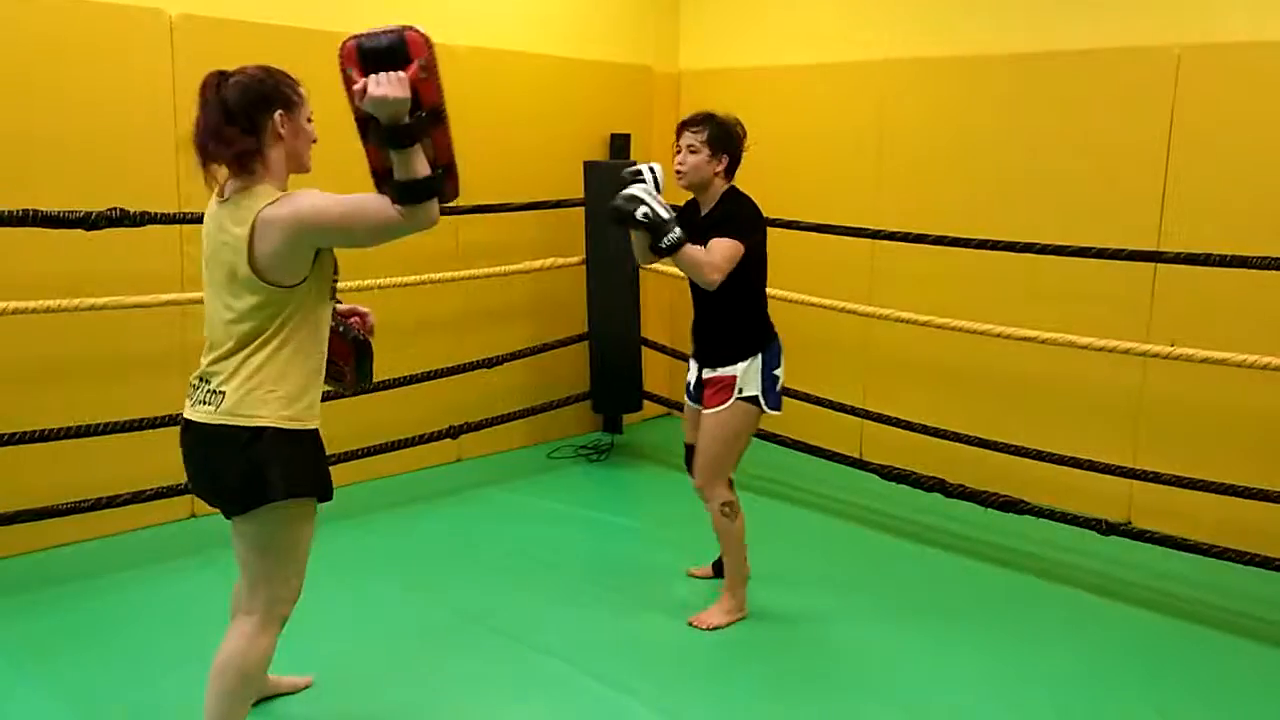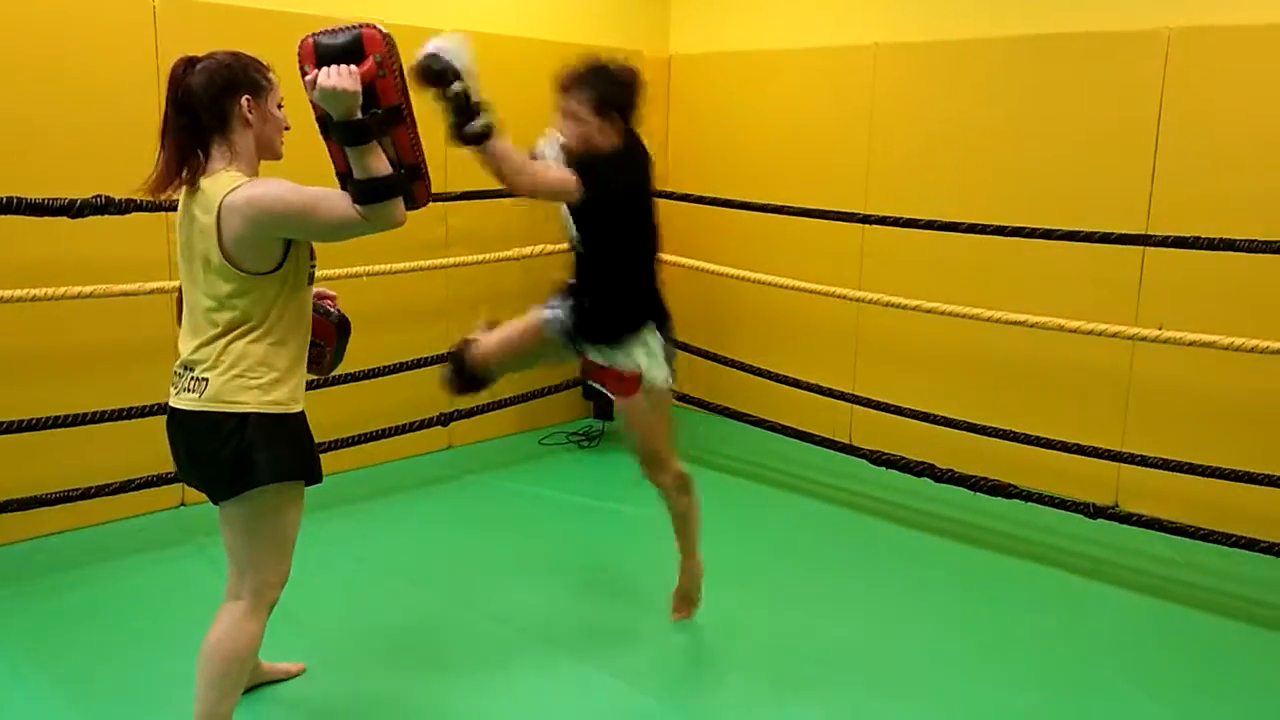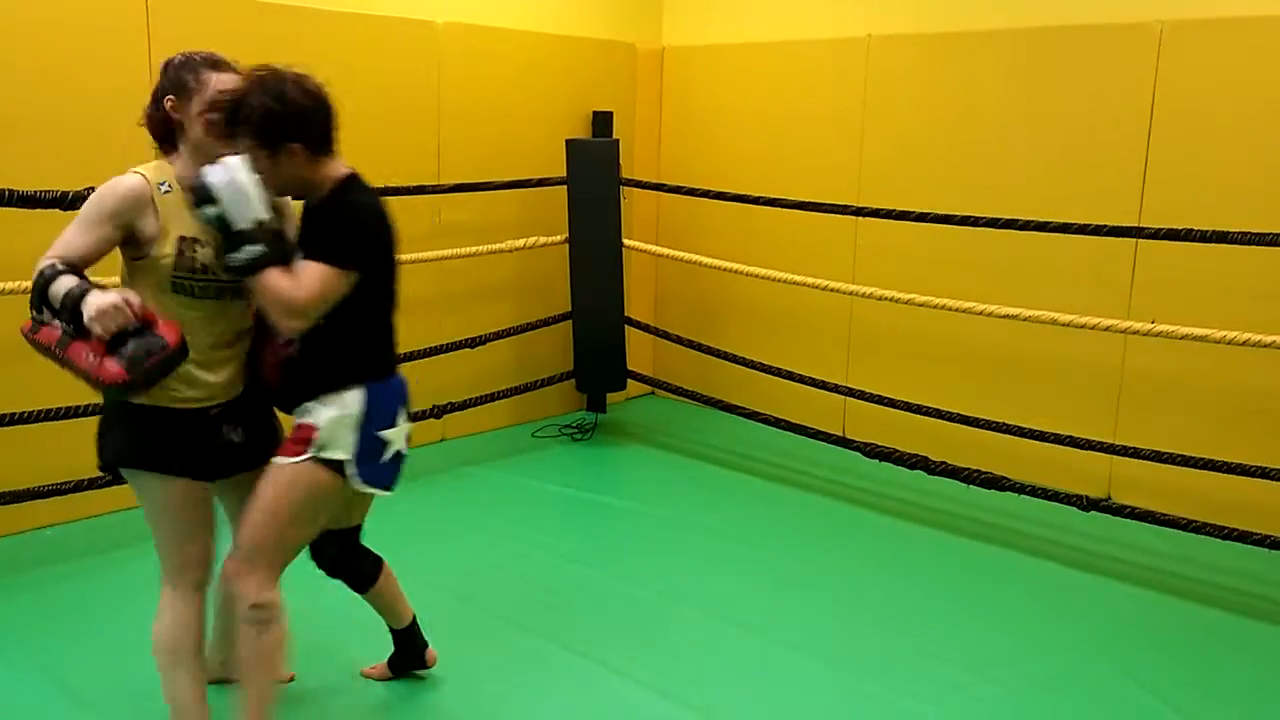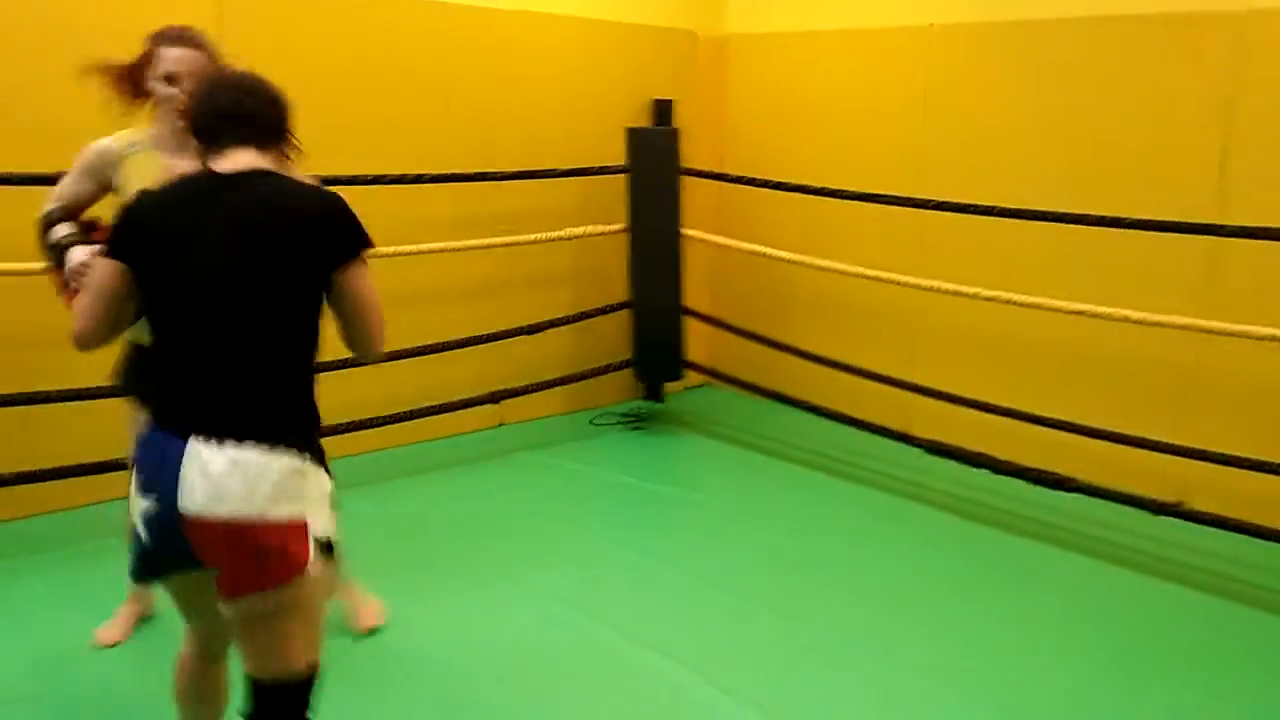
dt=0.7s
person 1, frame 1
left shoulder: (227, 205)
right shoulder: (294, 215)
right elbow: (420, 214)
left wrist: (324, 313)
right wrist: (396, 125)
left hip: (219, 420)
right hip: (262, 432)
left knee: (265, 573)
right knee: (269, 600)
person 1, frame 2
left shoulder: (201, 192)
right shoulder: (256, 202)
right elbow: (383, 214)
left wrist: (297, 296)
right wrist: (353, 117)
left hip: (211, 406)
right hip: (245, 417)
left knee: (263, 557)
right knee: (257, 585)
left ankle: (243, 663)
person 1, frame 3
right shoulder: (134, 193)
right elbow: (50, 273)
right wrist: (91, 300)
left hip: (235, 401)
right hip: (158, 411)
right knee: (188, 577)
left ankle: (222, 658)
person 1, frame 4
right shoulder: (112, 155)
right elbow: (52, 219)
right wrist: (74, 253)
right hip: (159, 346)
left ankle: (344, 587)
right ankle: (141, 598)
person 2, frame 1
left shoulder: (739, 211)
right shoulder: (692, 211)
left elbow: (710, 273)
right elbow: (646, 255)
left wrist: (659, 221)
right wrist: (639, 214)
left hip: (746, 361)
right hip: (709, 357)
left knee: (710, 481)
right knee: (700, 465)
left ankle: (734, 598)
right ankle: (731, 559)
person 2, frame 2
left shoulder: (621, 162)
right shoulder: (580, 158)
left elbow: (533, 182)
left wrist: (466, 107)
left hip: (632, 336)
right hip: (583, 309)
left knee: (658, 463)
right knee: (468, 366)
left ankle: (690, 562)
person 2, frame 3
left shoulder: (352, 216)
right shoulder: (326, 201)
left elbow: (293, 312)
left wrist: (242, 231)
left hip: (351, 411)
right hip: (343, 403)
left knee: (247, 572)
right knee: (334, 545)
right ankle: (413, 648)
person 2, frame 4
left shoulder: (148, 211)
right shoulder: (319, 212)
left elbow: (86, 331)
right elbow: (369, 343)
left hip: (167, 468)
right hip: (268, 477)
left knee: (208, 629)
